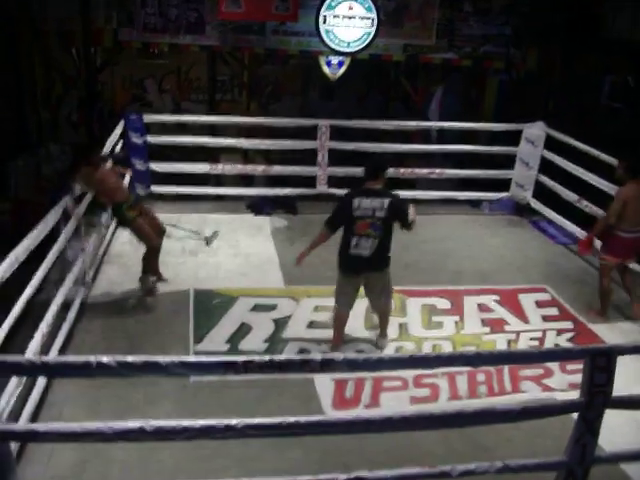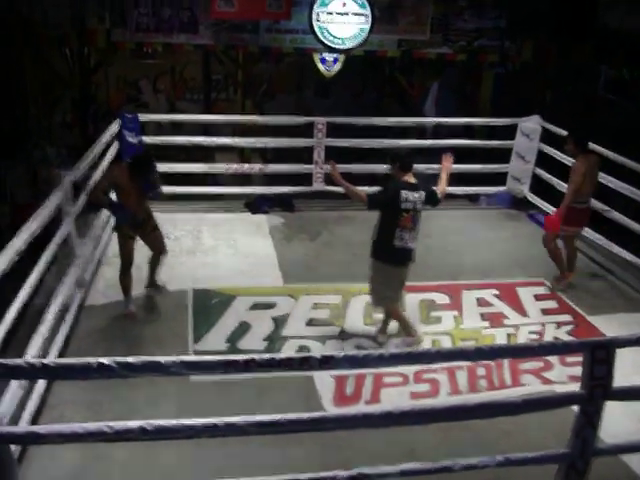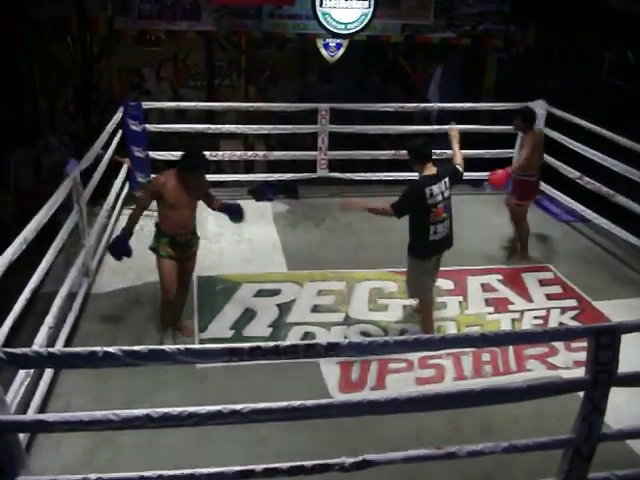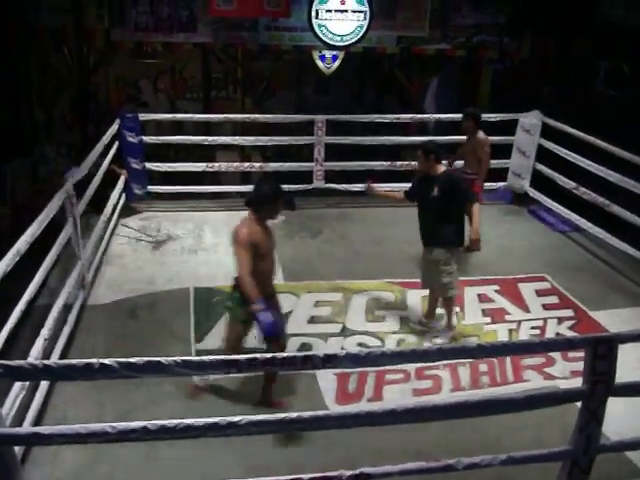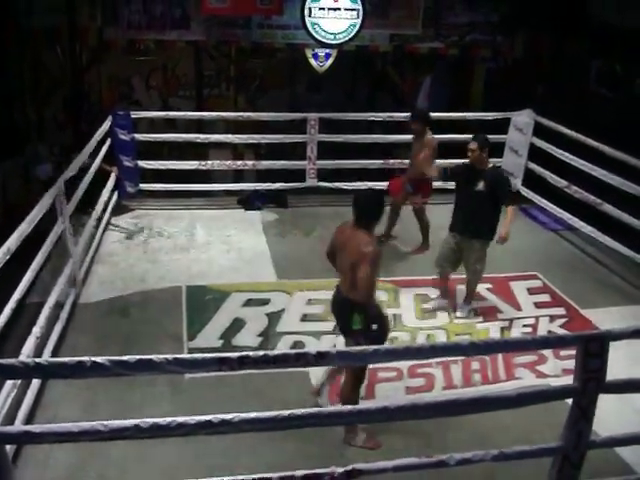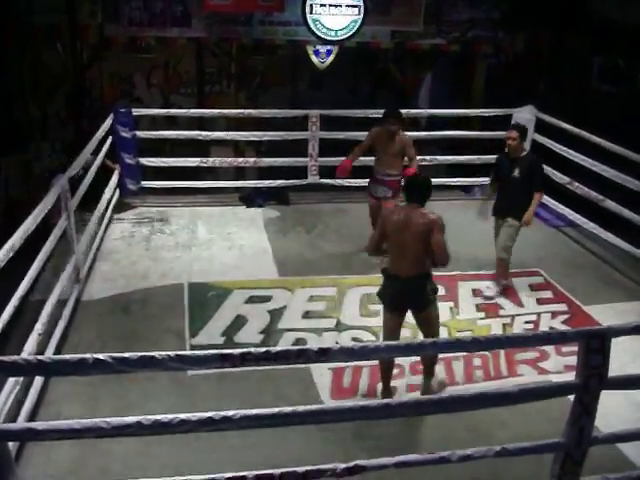
dt=0.7s
person 1, frame 1
left shoulder: (102, 165)
right shoulder: (87, 173)
left hip: (133, 202)
right hip: (124, 209)
left knee: (160, 230)
right knee: (154, 244)
left ankle: (154, 270)
right ankle: (145, 278)
person 1, frame 2
left shoulder: (147, 167)
right shoulder: (117, 173)
left elbow: (155, 190)
right elbow: (94, 196)
left wrist: (153, 186)
right wrist: (113, 206)
left hip: (145, 216)
right hip: (125, 221)
left knee: (160, 249)
right knee: (127, 264)
left ankle: (151, 280)
right ankle: (128, 301)
person 1, frame 3
left shoulder: (199, 181)
right shoulder: (161, 182)
left elbow: (209, 199)
right elbow: (139, 208)
left wrist: (225, 207)
right wrist: (124, 235)
left hip: (190, 239)
right hip: (166, 241)
left knee: (184, 284)
right knee: (169, 295)
left ankle: (177, 321)
right ankle: (165, 334)
person 1, frame 4
left shoulder: (262, 224)
right shoulder: (245, 232)
right elbow: (245, 276)
right wrist: (260, 310)
left hip: (266, 293)
right hip: (246, 296)
left knee: (278, 345)
right knee: (232, 351)
left ankle: (266, 396)
person 1, frame 5
left shoulder: (343, 229)
right shoulder: (370, 249)
left elbow: (330, 255)
right elbow: (365, 295)
right wrist: (380, 317)
left hip: (340, 298)
right hip: (354, 310)
left knee: (354, 350)
right knee: (356, 373)
left ankle: (327, 381)
right ankle: (351, 432)
person 1, frame 6
left shoulder: (388, 215)
right shoulder: (433, 221)
left elbow: (372, 249)
right elbow: (442, 260)
right wrist: (427, 253)
left hip: (392, 285)
right hip: (420, 287)
left knee: (389, 341)
right knee: (432, 338)
left ankle: (386, 391)
right ankle: (428, 384)
person 2, frame 1
left shoulder: (350, 198)
right shoulder: (393, 201)
left elbow: (329, 229)
right elbow: (408, 225)
left wrist: (307, 250)
right wrist: (411, 211)
left hip: (350, 262)
right hip: (377, 264)
left knee: (342, 306)
right knee: (383, 301)
left ankle: (335, 348)
right ankle: (383, 336)
person 2, frame 2
left shoulder: (394, 190)
right shoulder: (422, 192)
left elbow: (366, 199)
right elbow: (440, 193)
left wrist: (340, 181)
right wrist: (445, 171)
left hip: (386, 255)
right hip: (405, 254)
left knee: (385, 297)
right knee: (392, 294)
left ankle: (411, 333)
right ankle: (383, 330)
person 2, frame 3
left shoulder: (417, 188)
right shoulder: (447, 173)
left elbow: (392, 210)
right elbow: (459, 165)
left wrist: (360, 205)
right wrist: (454, 140)
left hip: (423, 247)
right hip: (444, 241)
left knee: (423, 288)
right knee: (429, 280)
left ankle: (429, 332)
right ankle: (425, 308)
person 2, frame 4
left shoulder: (453, 179)
right shoulder: (423, 180)
left elbow: (470, 203)
right elbow: (406, 196)
right wrist: (378, 191)
left hip: (447, 242)
right hip: (430, 241)
left knee: (446, 283)
right knee: (433, 281)
left ankle: (450, 326)
right ankle: (429, 317)
person 2, frame 5
left shoulder: (497, 177)
right shoulder: (465, 170)
left elbow: (509, 204)
right elbow: (440, 174)
left wrist: (505, 227)
left hip: (479, 234)
right hip: (457, 228)
left knee: (473, 271)
right knee: (443, 261)
left ankle: (467, 302)
right ankle: (444, 298)
person 2, frame 6
left shoulder: (532, 162)
right shoulder: (502, 158)
left elbow: (538, 191)
left wrist: (530, 212)
right wrist: (485, 202)
left hip: (516, 214)
right hip: (500, 210)
left knee: (503, 247)
right knee: (501, 247)
left ankle: (497, 283)
right ankle: (503, 278)
person 3, frame 1
left shoulder: (625, 191)
left elbow: (609, 217)
left wrist: (591, 235)
left hip: (619, 238)
left knee: (605, 274)
right knee: (623, 270)
left ankle: (602, 311)
person 3, frame 2
left shoulder: (580, 164)
right shoulder: (593, 159)
left elbow: (572, 188)
left wrist: (561, 209)
left hip: (573, 208)
right hip: (584, 208)
left knee: (548, 240)
right knee: (569, 242)
left ankle: (565, 274)
right ankle: (565, 275)
person 3, frame 3
left shoulder: (529, 138)
right shoulder: (538, 133)
left elbow: (523, 157)
left wrist: (509, 171)
left hip: (524, 181)
right hip: (532, 179)
left knee: (519, 217)
right knee: (511, 203)
left ankle: (523, 253)
right ankle: (519, 236)
person 3, frame 4
left shoulder: (481, 139)
right shoulder: (471, 137)
left elbow: (485, 162)
left wrist: (478, 183)
right wrist: (451, 161)
left hip: (473, 179)
right hip: (467, 176)
right knee: (471, 210)
right ankle: (475, 242)
person 3, frame 5
left shoulder: (428, 140)
right shoulder: (418, 135)
left elbow: (421, 164)
left wrist: (404, 179)
left hip: (421, 181)
right hip: (411, 177)
left knee: (419, 213)
right knee: (395, 204)
left ankle: (425, 244)
right ankle: (387, 233)
person 3, frame 6
left shoulder: (405, 140)
right shoulder: (375, 133)
left elbow: (413, 158)
right elbow: (361, 148)
left wrist: (413, 169)
right wrist: (348, 161)
left hip: (392, 182)
right hip: (376, 178)
right knee: (374, 214)
